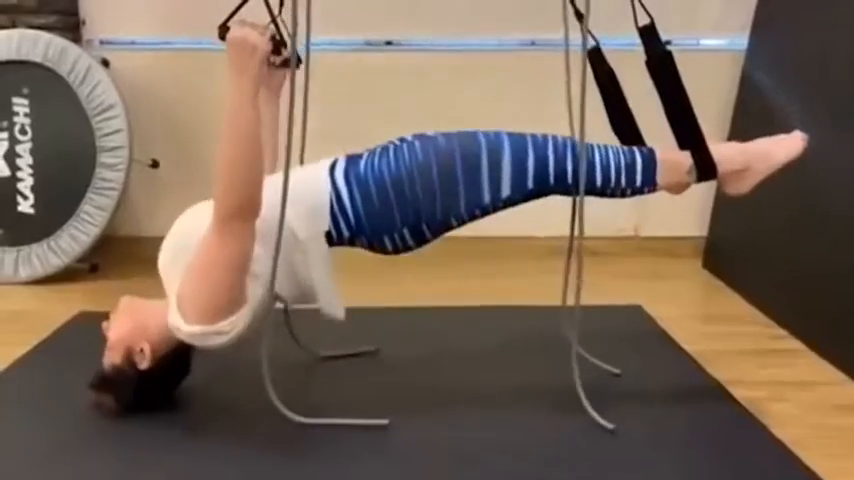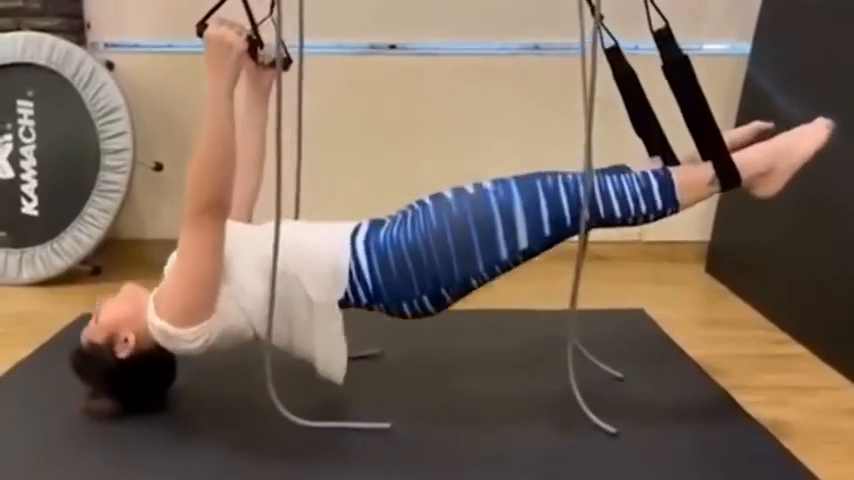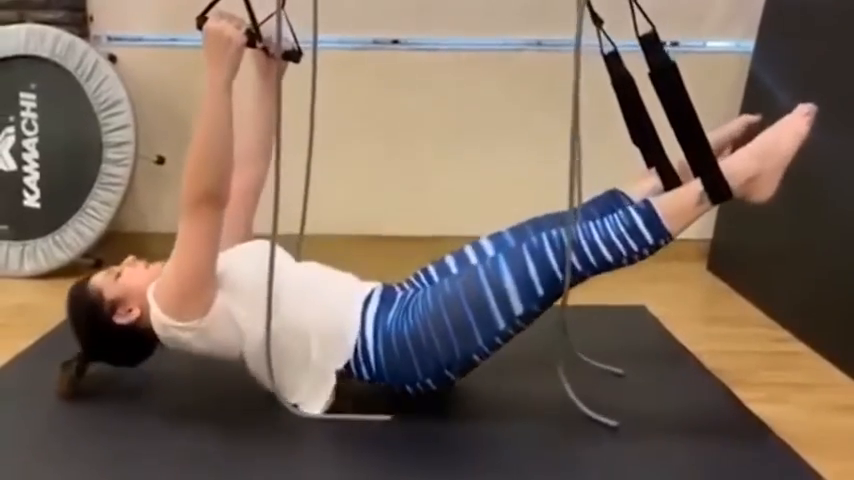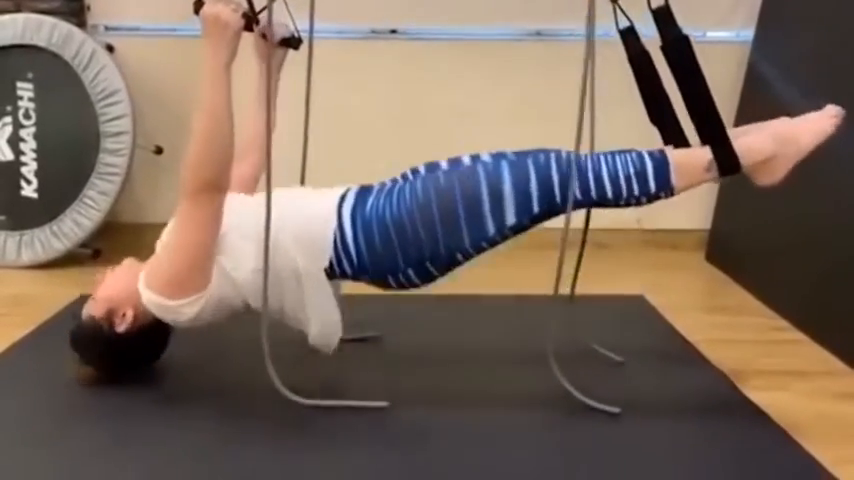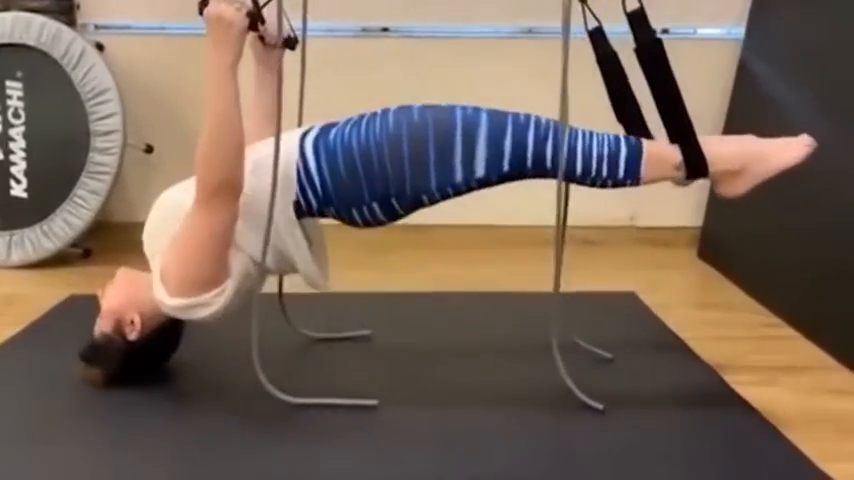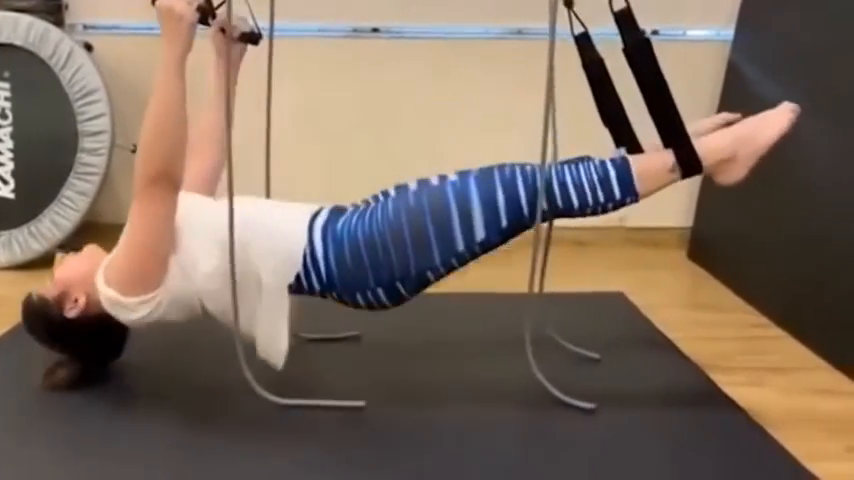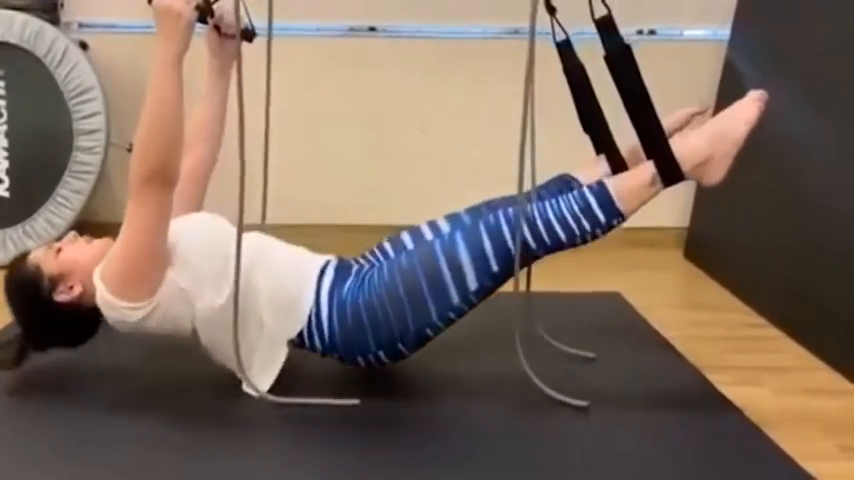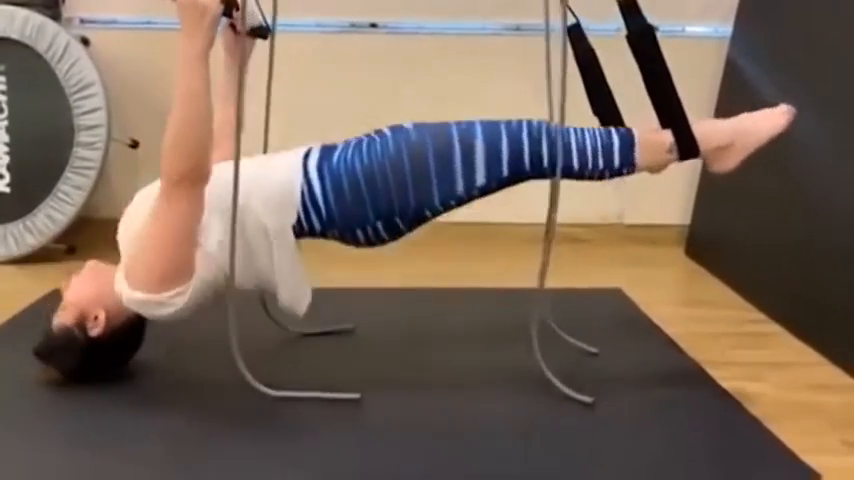
dt=0.5s
person 1, frame 1
left shoulder: (181, 273)
right shoulder: (198, 316)
left elbow: (256, 192)
right elbow: (238, 211)
left wrist: (269, 91)
right wrist: (243, 78)
left hip: (362, 189)
right hip: (373, 198)
left knee: (546, 163)
right knee: (550, 163)
left ankle: (693, 160)
right ankle: (712, 164)
person 1, frame 2
left shoulder: (177, 288)
right shoulder: (177, 319)
left elbow: (238, 195)
right elbow: (208, 207)
left wrist: (255, 90)
right wrist: (218, 77)
left hip: (378, 255)
right hip: (387, 267)
left knee: (563, 199)
right knee: (563, 202)
left ankle: (705, 162)
right ankle: (741, 167)
person 1, frame 3
left shoulder: (208, 275)
right shoulder: (180, 310)
left elbow: (246, 180)
right elbow: (204, 197)
left wrist: (267, 83)
right wrist: (218, 72)
left hip: (388, 315)
right hip: (397, 346)
left knee: (555, 234)
right knee: (561, 250)
left ankle: (691, 167)
right ankle: (733, 176)
person 1, frame 4
left shoulder: (173, 269)
right shoulder: (168, 292)
left elbow: (244, 169)
right elbow: (205, 186)
left wrist: (270, 71)
left hip: (376, 227)
right hip: (376, 236)
left knee: (556, 179)
right knee: (553, 177)
left ankle: (723, 149)
right ankle: (742, 156)
person 1, frame 5
left shoulder: (172, 270)
right shoulder: (183, 288)
left elbow: (247, 162)
right elbow: (224, 184)
left wrist: (266, 68)
left knee: (531, 142)
right knee: (534, 142)
left ankle: (702, 153)
right ankle: (714, 158)
person 1, frame 6
left shoulder: (136, 275)
right shoulder: (126, 288)
left elbow: (200, 165)
right elbow: (157, 178)
left wrist: (227, 68)
left hip: (340, 241)
right hip: (345, 254)
left knee: (526, 187)
right knee: (526, 189)
left ankle: (680, 149)
right ankle: (707, 156)
person 1, frame 7
left shoulder: (149, 255)
right shoulder: (125, 291)
left elbow: (193, 162)
right elbow: (153, 175)
left wrist: (221, 67)
left hip: (342, 287)
right hip: (351, 316)
left knee: (518, 215)
right knee: (519, 229)
left ankle: (640, 157)
right ankle: (686, 159)
person 1, frame 8
left shoulder: (139, 248)
right shoulder: (146, 285)
left elbow: (214, 162)
right elbow: (184, 176)
left wrist: (235, 62)
left hip: (332, 185)
right hip: (343, 189)
left knee: (521, 149)
right knee: (521, 145)
left ankle: (674, 141)
right ankle: (698, 142)
